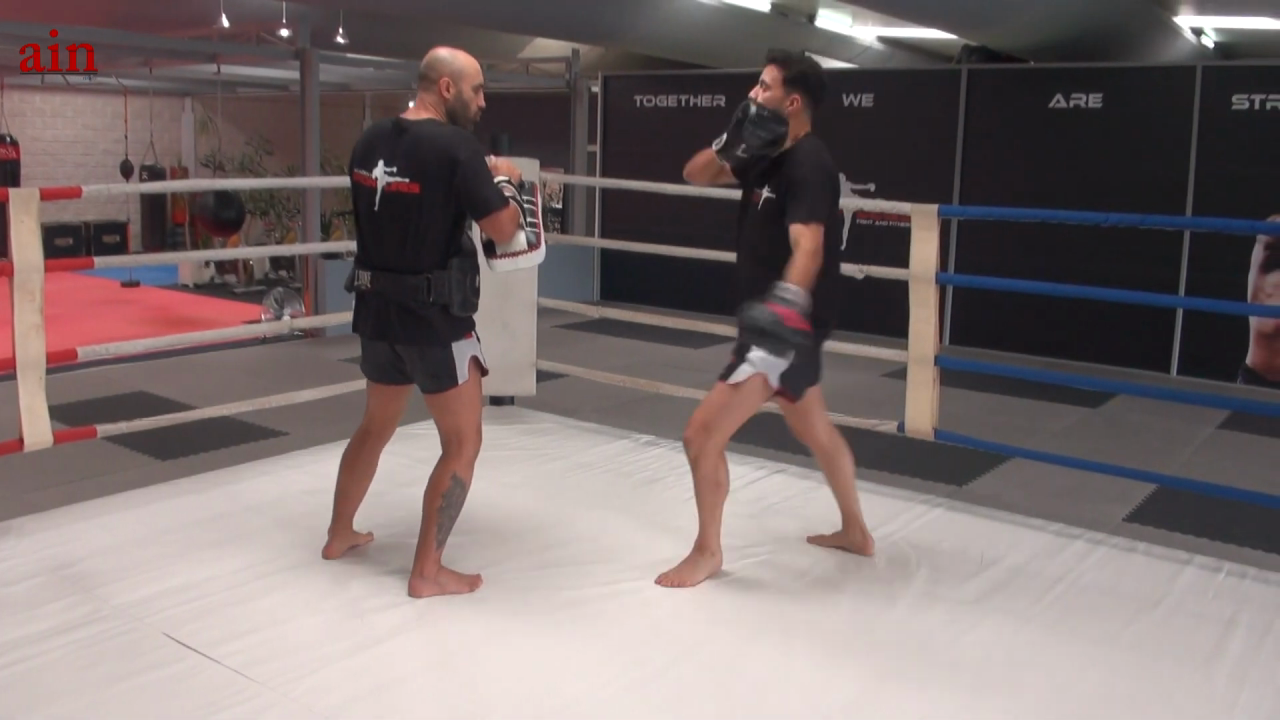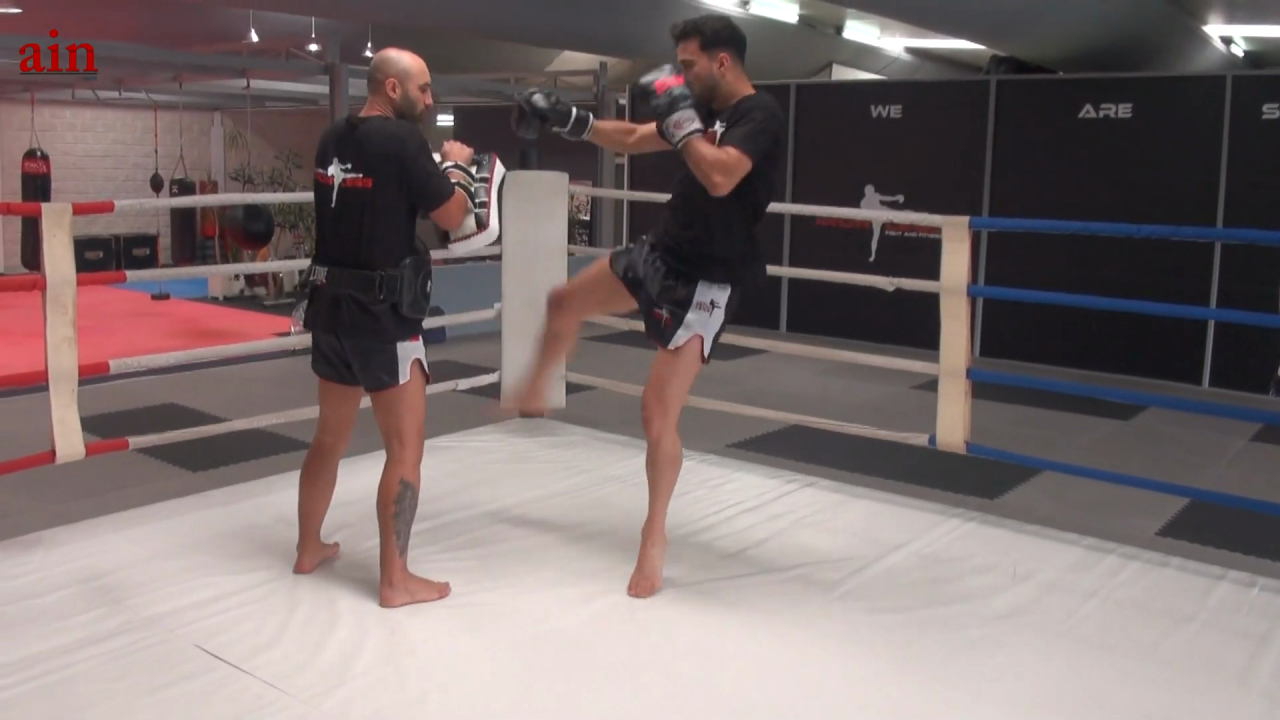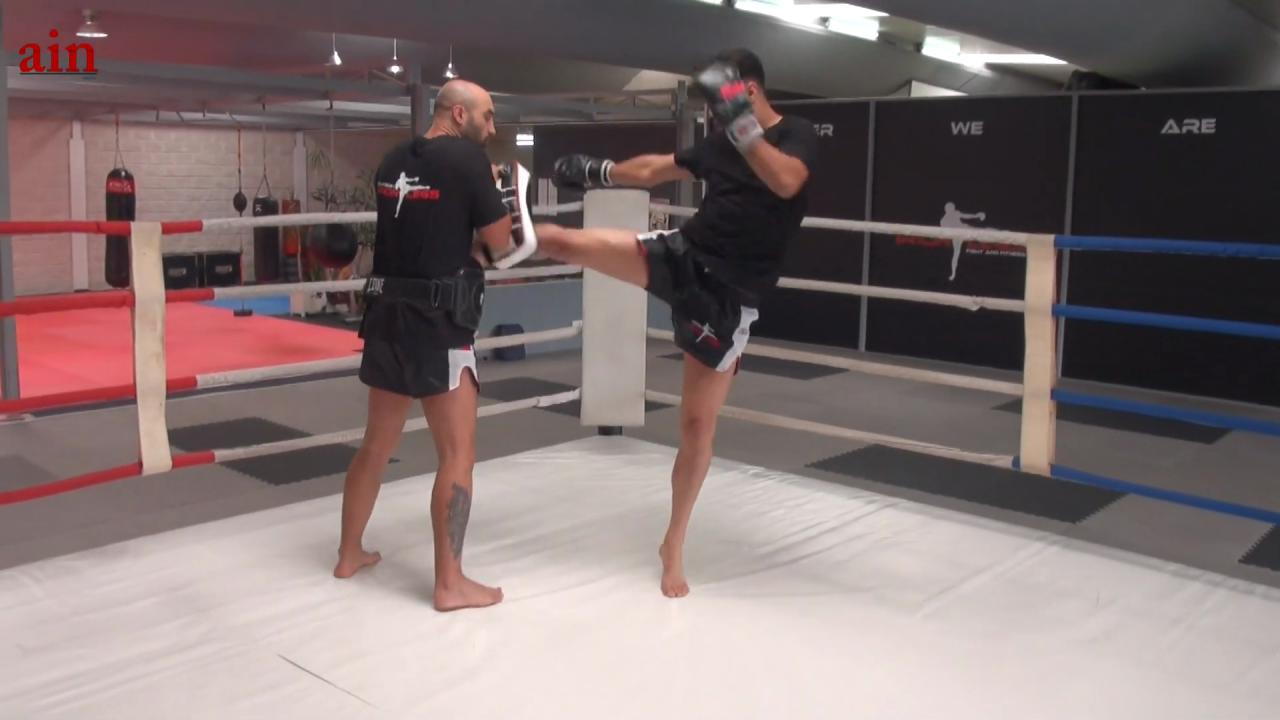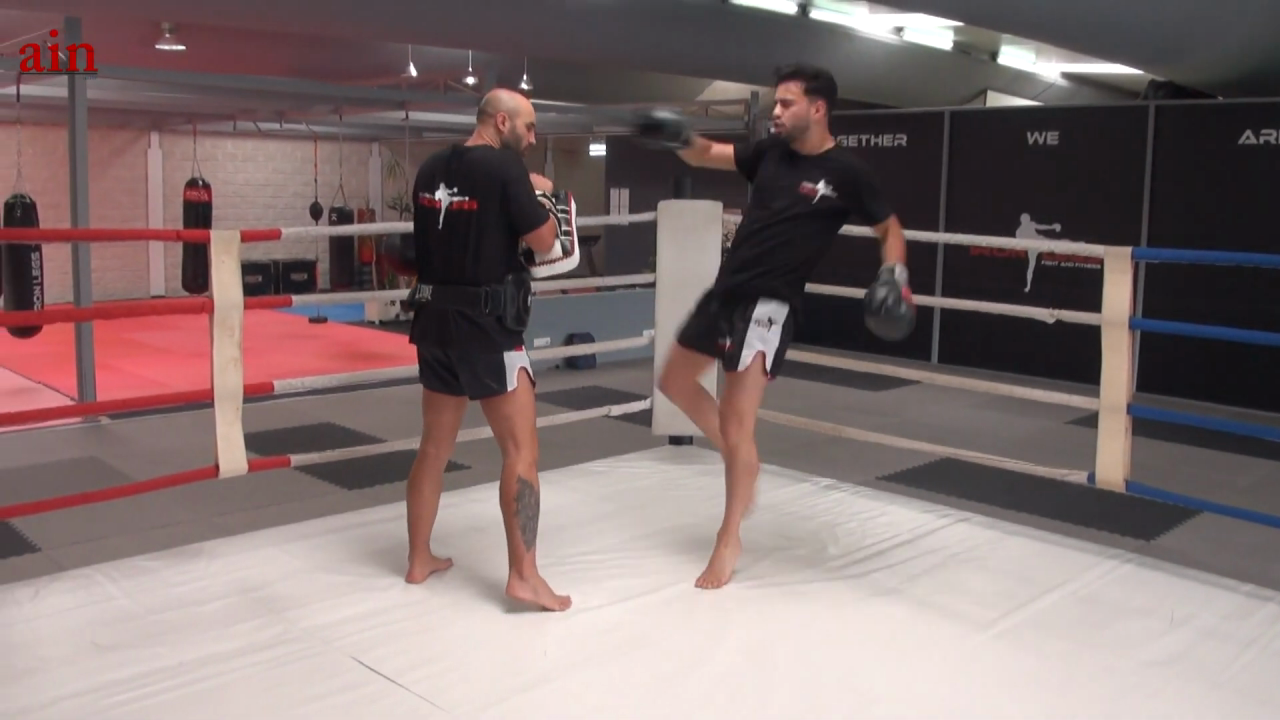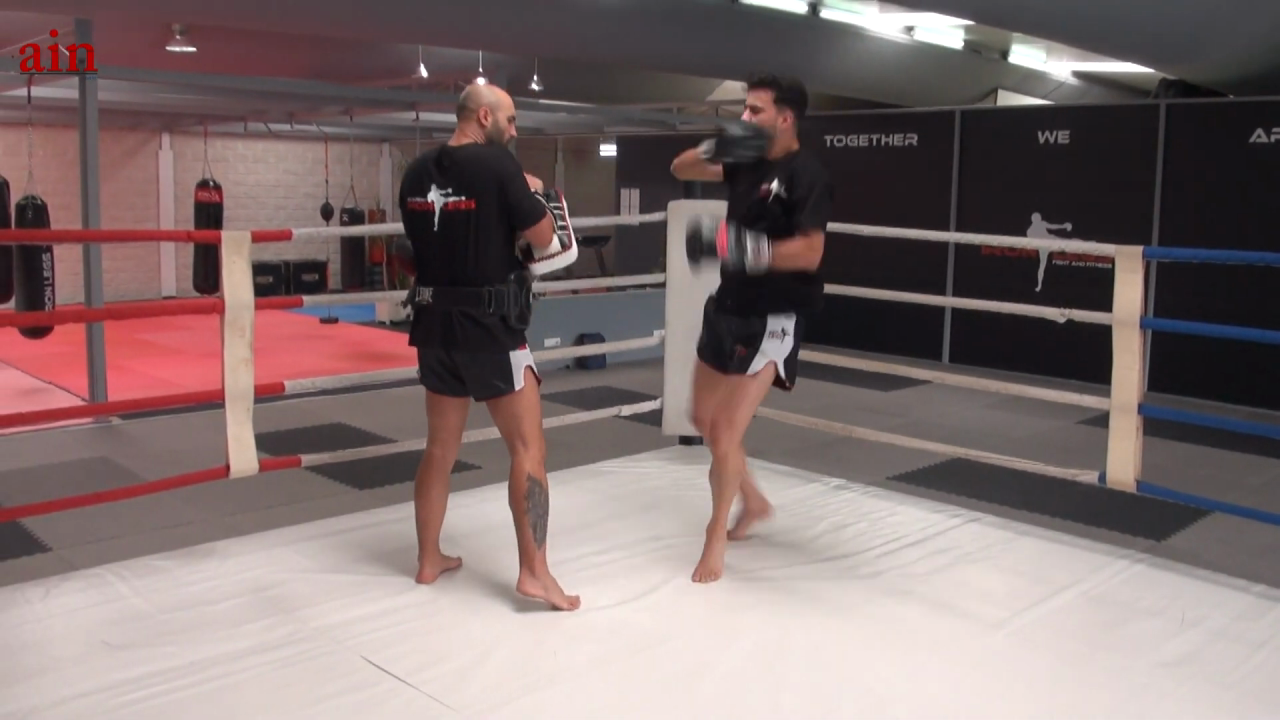
dt=1s
person 1, frame 1
left shoulder: (808, 167)
right shoulder: (763, 149)
left elbow: (807, 246)
right elbow: (696, 173)
left wrist: (784, 303)
right wrist: (735, 139)
left hip: (789, 325)
right hip: (784, 322)
left knee: (703, 433)
right knee: (812, 426)
left ankle: (706, 549)
right ankle: (855, 529)
person 1, frame 2
left shoulder: (762, 116)
right shoulder: (701, 108)
left elbow: (720, 178)
right elbow: (631, 140)
left wrist: (679, 111)
right wrist: (565, 117)
left hip: (705, 283)
right hip: (663, 253)
left knee: (660, 419)
right knee: (565, 300)
left ankle: (652, 545)
right ankle: (533, 389)
person 1, frame 3
left shoulder: (799, 134)
right shoulder: (723, 143)
left elbow: (784, 181)
right elbow: (661, 167)
left wrist: (739, 121)
right wrist: (595, 171)
left hip: (732, 295)
right hip: (687, 256)
left knee: (699, 426)
right knee: (575, 244)
left ankle: (674, 543)
person 1, frame 4
left shoulder: (847, 173)
right shoulder: (773, 149)
left elbow: (889, 229)
right elbow: (708, 154)
left wrist: (893, 279)
right wrist: (675, 132)
left hip: (765, 304)
right hip: (731, 284)
left knee: (736, 424)
right knee: (674, 383)
left ankle: (729, 542)
right ankle: (739, 458)
person 1, frame 5
left shoulder: (806, 175)
right shoulder: (746, 158)
left elbow: (811, 251)
right elbow: (682, 168)
left wrist: (744, 248)
right wrist: (719, 147)
left hip: (770, 319)
right hip: (730, 302)
left knee: (728, 437)
right knee: (706, 417)
left ankle: (716, 537)
right ankle: (751, 499)
person 2, frame 1
left shoulder: (371, 141)
right shoulder: (455, 146)
right elbow: (503, 229)
right wrist: (502, 178)
left hip: (378, 309)
right hip: (434, 317)
left knee: (376, 427)
right knee: (462, 443)
left ankle: (339, 533)
right ankle: (427, 570)
person 2, frame 2
left shoulder: (331, 141)
right shoulder: (402, 138)
right elbow: (452, 217)
right wrist: (453, 164)
left hip: (331, 306)
right hip: (383, 313)
left knee: (331, 436)
right knee: (405, 448)
left ankle: (309, 546)
right ankle: (396, 580)
person 2, frame 3
left shoulder: (394, 161)
right shoulder: (466, 158)
right elbow: (499, 240)
right wrist: (496, 188)
left hip: (385, 315)
right hip: (436, 322)
left knee: (378, 443)
right knee: (457, 453)
left ankle: (349, 553)
right ankle: (450, 583)
person 2, frame 4
left shoulder: (431, 168)
right shoulder: (503, 167)
right elbow: (543, 243)
right wrist: (541, 197)
left hip: (435, 321)
right hip: (487, 325)
left knee: (434, 446)
right knee: (521, 449)
left ankle: (419, 558)
right ankle: (524, 576)
person 2, frame 5
left shoulder: (418, 171)
right shoulder: (496, 163)
right elbow: (543, 239)
right wrist: (532, 192)
left hip: (436, 322)
right hip: (489, 325)
left knee: (440, 448)
right knee: (528, 447)
left ankle: (429, 559)
right ankle: (534, 573)
